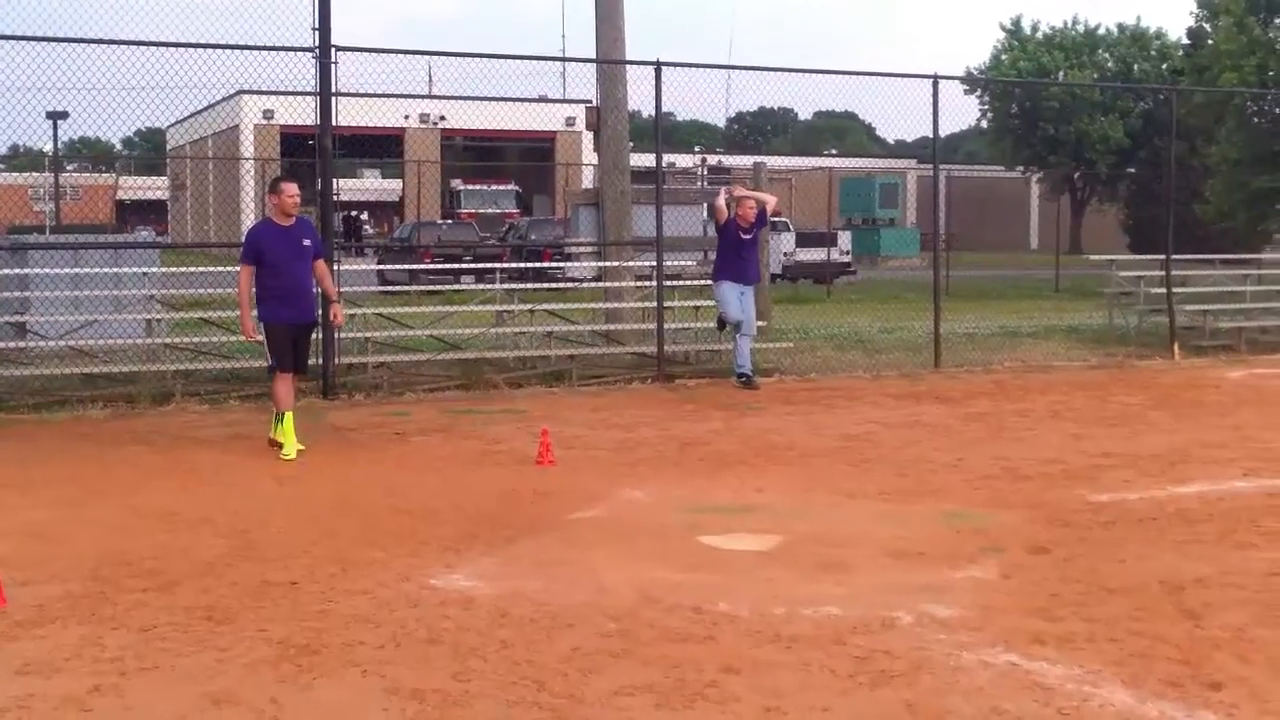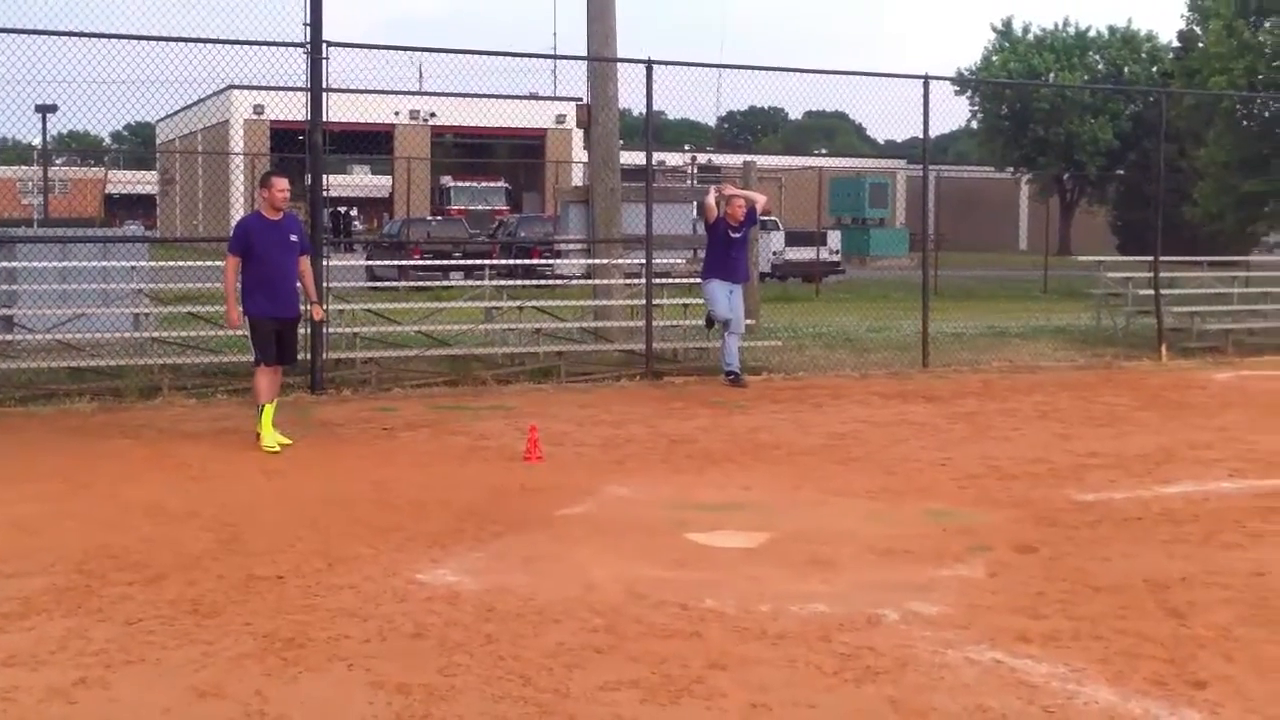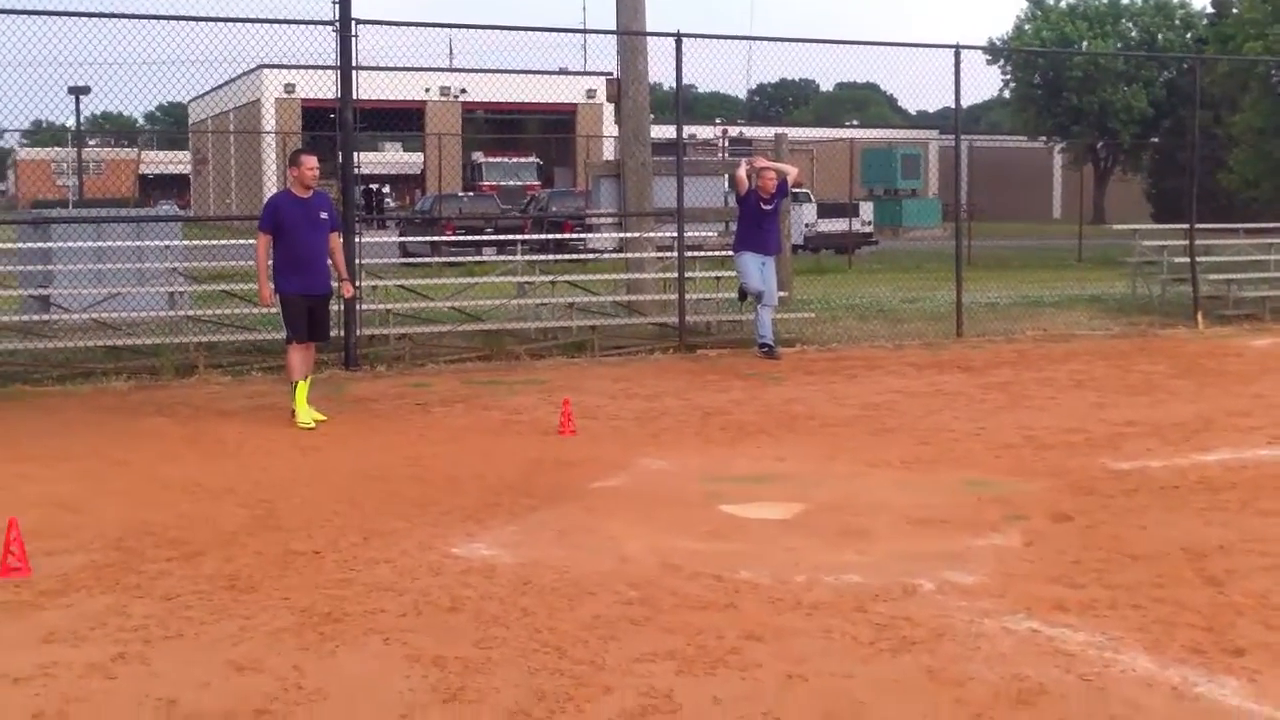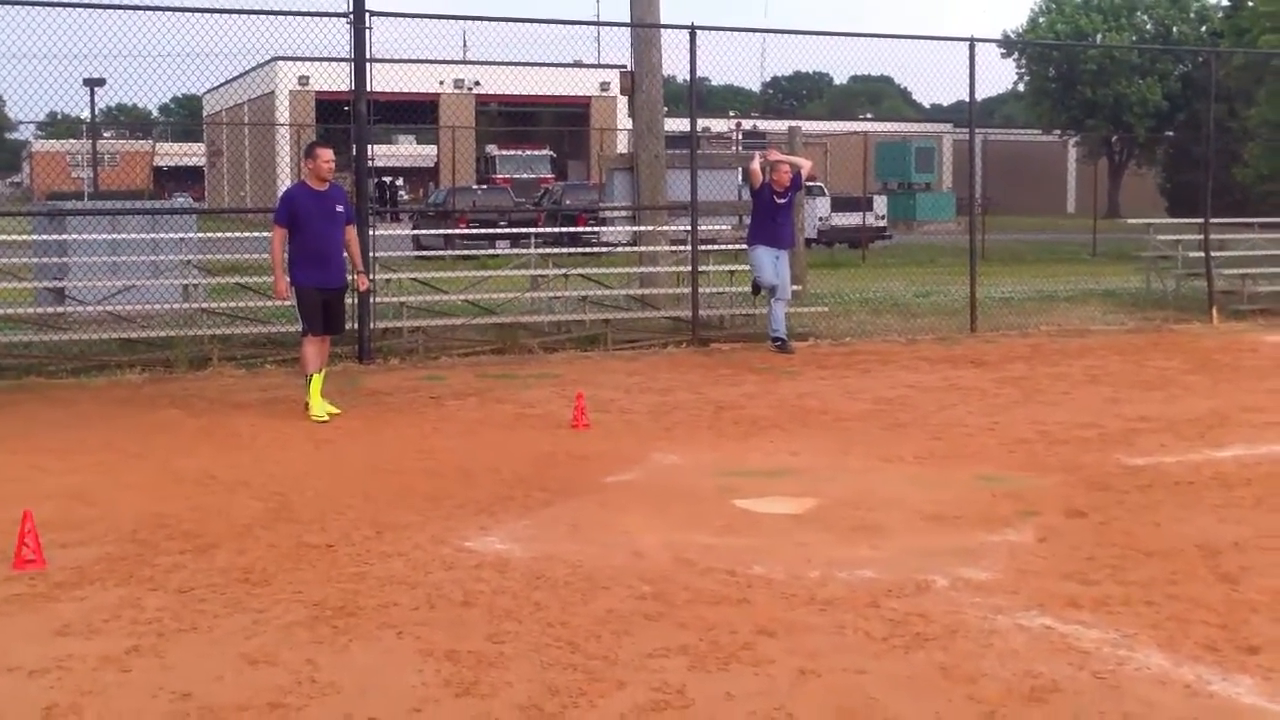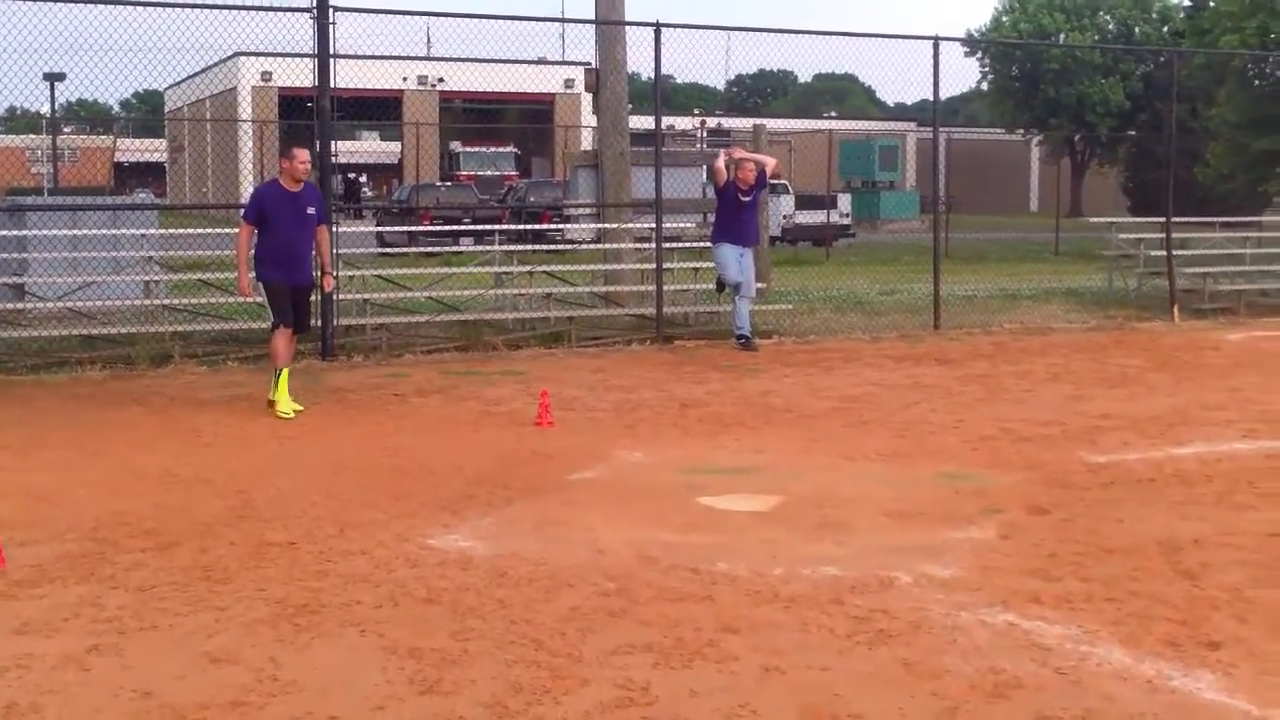
dt=1s
person 1, frame 1
left shoulder: (308, 229)
right shoulder: (259, 233)
left elbow: (320, 268)
right elbow: (246, 275)
left wrist: (334, 301)
right wrist: (245, 315)
left hip: (305, 317)
right hip: (274, 317)
left knee: (294, 374)
right knee: (282, 373)
left ankle: (277, 431)
right ankle: (288, 437)
person 1, frame 2
left shoulder: (295, 225)
right shoulder: (247, 225)
left elbow: (303, 266)
right elbow: (232, 266)
left wrist: (314, 301)
right wrist: (232, 305)
left hip: (289, 310)
right hip: (260, 311)
left knee: (278, 367)
right knee: (265, 365)
left ankle: (267, 425)
right ankle: (264, 429)
person 1, frame 3
left shoulder: (325, 202)
right shoulder: (277, 203)
left elbow: (334, 243)
right elbow: (263, 244)
left wrist: (344, 278)
right wrist: (263, 283)
left hip: (320, 288)
right hip: (291, 288)
left knee: (311, 343)
right knee: (297, 342)
left ankle: (303, 401)
right ankle: (299, 405)
person 1, frame 4
left shoulder: (340, 195)
right shoulder: (293, 196)
left elbow: (349, 235)
right elbow: (278, 237)
left wrist: (359, 270)
right wrist: (279, 276)
left hip: (336, 280)
right hip: (306, 281)
left knee: (326, 336)
right knee: (312, 335)
left ankle: (317, 395)
right ankle: (313, 398)
person 1, frame 5
left shoulder: (314, 194)
right shoulder: (264, 194)
left elbow: (322, 234)
right elbow: (245, 232)
left wrist: (327, 271)
right wrist: (243, 272)
left hip: (302, 277)
right hip: (272, 275)
left knee: (293, 332)
right knee: (283, 328)
left ankle: (276, 392)
right ankle: (283, 394)
person 2, frame 1
left shoulder: (756, 225)
right shoulder: (728, 225)
left elbow: (772, 200)
right elbow: (719, 205)
left wrist: (745, 193)
right wrist: (723, 194)
left hip: (748, 285)
right hip: (726, 282)
left knee: (746, 330)
right knee: (735, 317)
left ankle: (743, 373)
right ankle: (724, 317)
person 2, frame 2
left shoulder: (745, 223)
right shoulder: (717, 224)
left elbow: (762, 200)
right elbow: (708, 203)
left wrist: (736, 191)
right wrist: (712, 193)
left hip: (736, 283)
right hip: (714, 280)
left knee: (735, 328)
right knee: (723, 315)
left ankle: (731, 372)
right ankle: (713, 315)
person 2, frame 3
left shoulder: (777, 195)
right shoulder: (749, 196)
left elbow: (793, 171)
right elbow: (739, 176)
left wrist: (767, 164)
right wrist: (744, 165)
left hip: (768, 255)
right hip: (746, 252)
left knee: (768, 301)
right knee: (756, 287)
left ankle: (765, 344)
right ankle: (745, 288)
person 2, frame 4
left shoulder: (791, 188)
right shoulder: (763, 190)
left elbow: (807, 164)
right elbow: (753, 169)
left wrist: (780, 157)
right wrist: (757, 158)
left hip: (782, 249)
right hip: (760, 246)
left knee: (781, 295)
right knee: (769, 281)
left ankle: (778, 338)
right ankle: (759, 281)
person 2, frame 5
left shoulder: (756, 186)
right shoulder: (727, 188)
left elbow: (772, 162)
right elbow: (718, 167)
left wrist: (745, 155)
right wrist: (723, 155)
left hip: (746, 247)
right hip: (725, 244)
left knee: (746, 292)
right knee: (734, 279)
left ankle: (742, 335)
right ankle: (723, 279)
